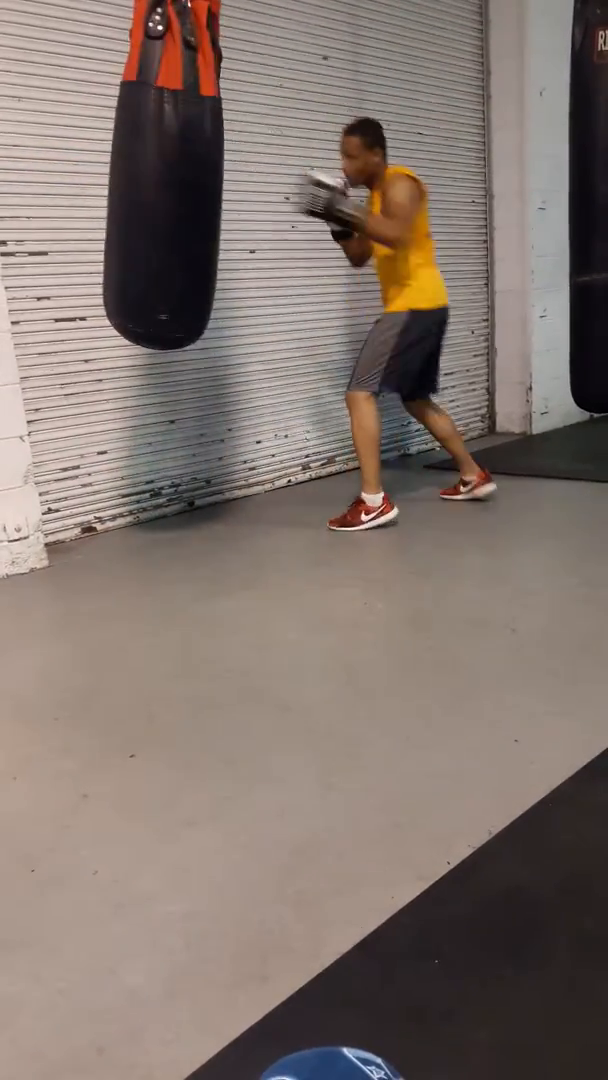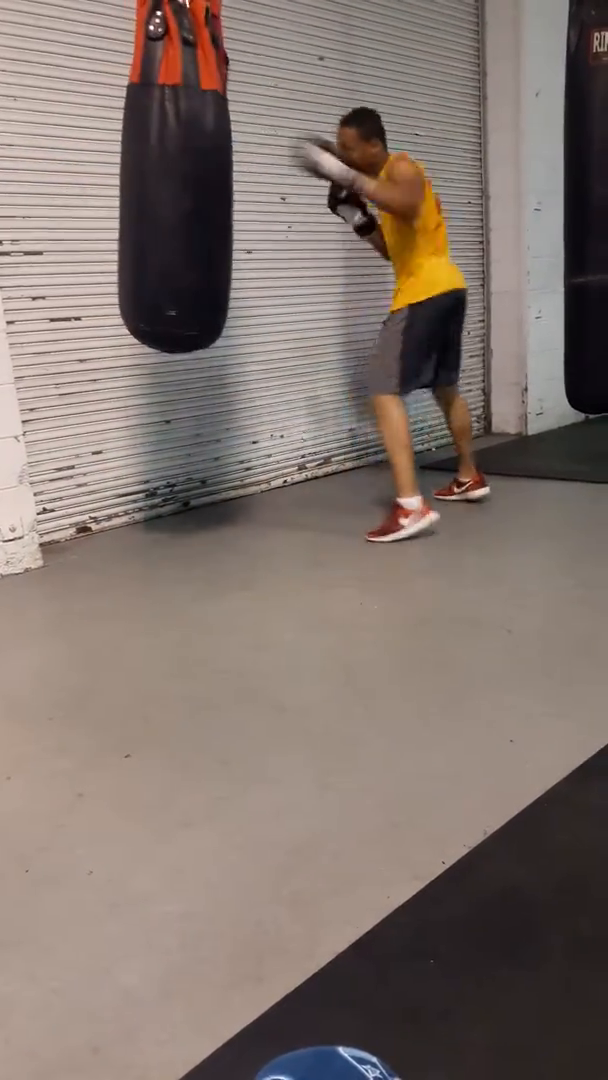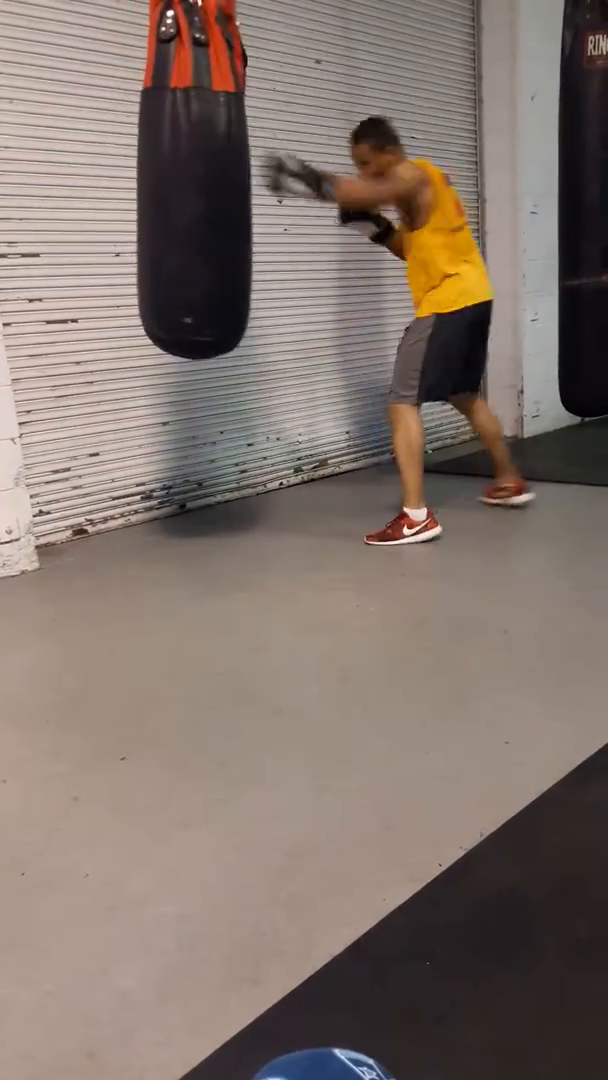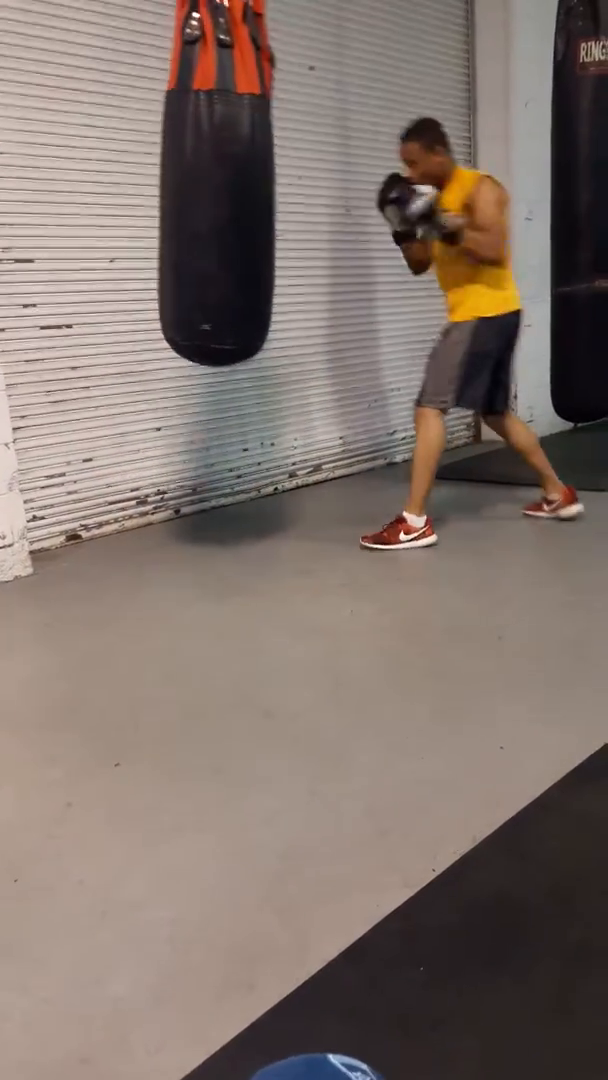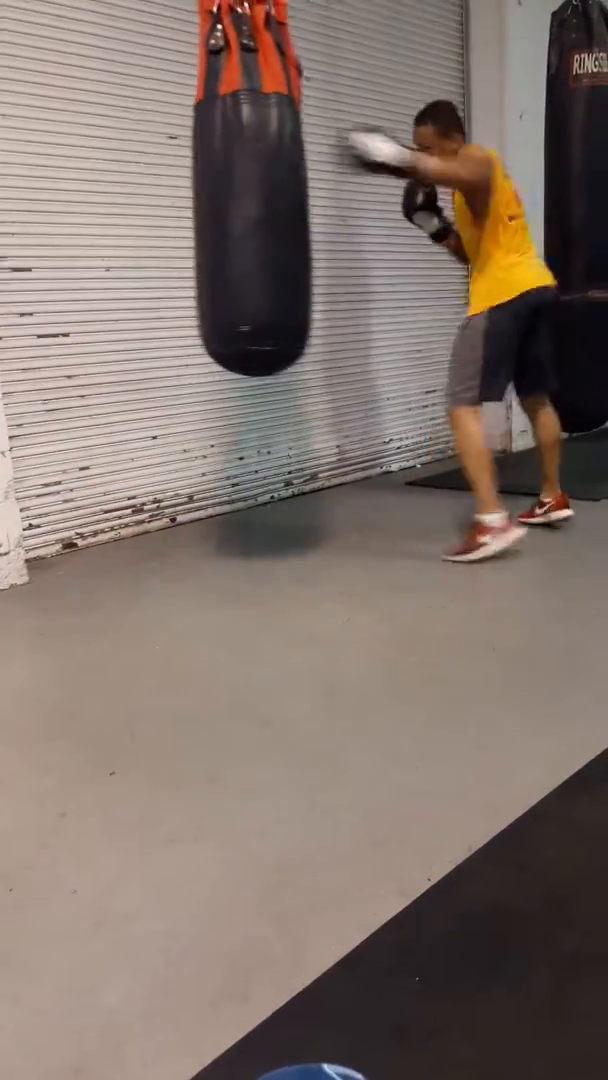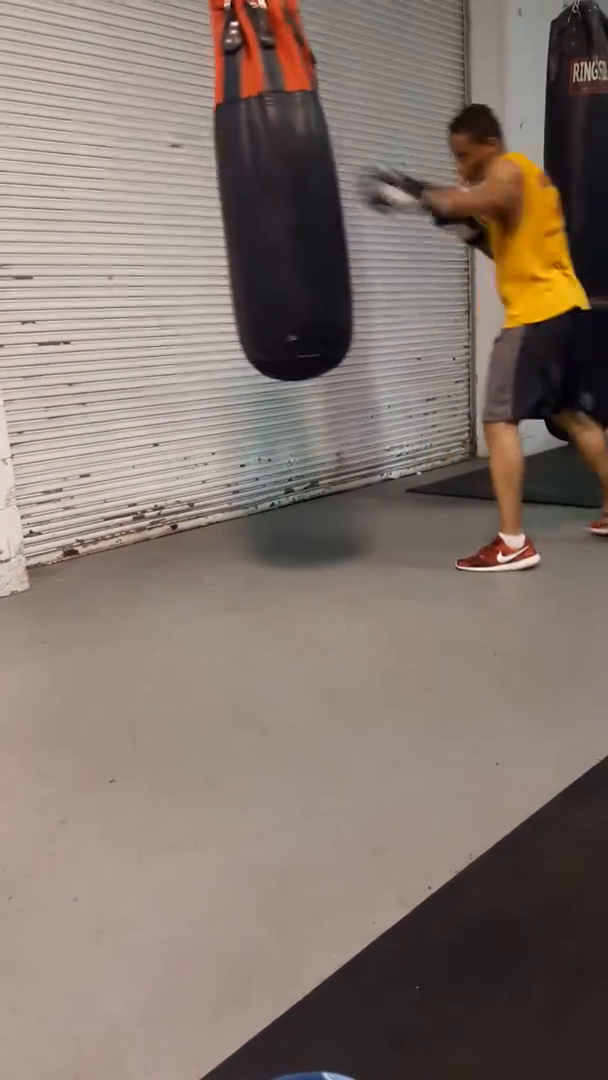
dt=0.2s
person 1, frame 1
left shoulder: (399, 184)
right shoulder: (373, 196)
left elbow: (396, 238)
right elbow: (358, 258)
left wrist: (345, 209)
right wrist: (339, 223)
left hip: (415, 307)
right hip: (424, 308)
left knee: (359, 393)
right knee: (416, 400)
left ankle: (373, 501)
right ankle: (474, 476)
person 1, frame 2
left shoulder: (400, 170)
right shoulder: (388, 180)
left elbow: (403, 219)
left wrist: (347, 174)
right wrist: (358, 219)
left hip: (425, 299)
right hip: (447, 293)
left knee: (384, 396)
right knee: (444, 388)
left ankle: (411, 507)
right ankle: (468, 478)
person 1, frame 3
left shoulder: (412, 173)
right shoulder: (425, 180)
left elbow: (363, 193)
left wrist: (310, 180)
right wrist: (378, 228)
left hip: (449, 307)
right hip: (474, 300)
left knee: (403, 404)
right knee: (467, 397)
left ankle: (416, 515)
right ankle: (511, 480)
person 1, frame 4
left shoulder: (481, 188)
right shoulder: (440, 199)
left elbow: (496, 252)
right elbow: (417, 265)
left wrist: (446, 227)
right wrist: (403, 226)
left hip: (485, 315)
right hip: (480, 316)
left knee: (429, 408)
right knee: (496, 412)
left ankle: (414, 520)
right ankle: (558, 494)
person 1, frame 5
left shoulder: (477, 162)
right shoulder: (479, 171)
left elbow: (459, 174)
right elbow: (471, 253)
left wrist: (399, 157)
right wrist: (436, 225)
left hip: (504, 298)
right hip: (536, 290)
left knee: (463, 408)
right knee: (536, 398)
left ankle: (492, 523)
right ankle: (554, 497)
person 1, frame 6
left shoulder: (507, 170)
right shoulder: (527, 176)
left elbow: (473, 201)
left wrist: (418, 195)
right wrist: (481, 232)
left hip: (537, 312)
right hip: (565, 308)
left knee: (499, 420)
right knee: (570, 414)
left ankle: (513, 542)
